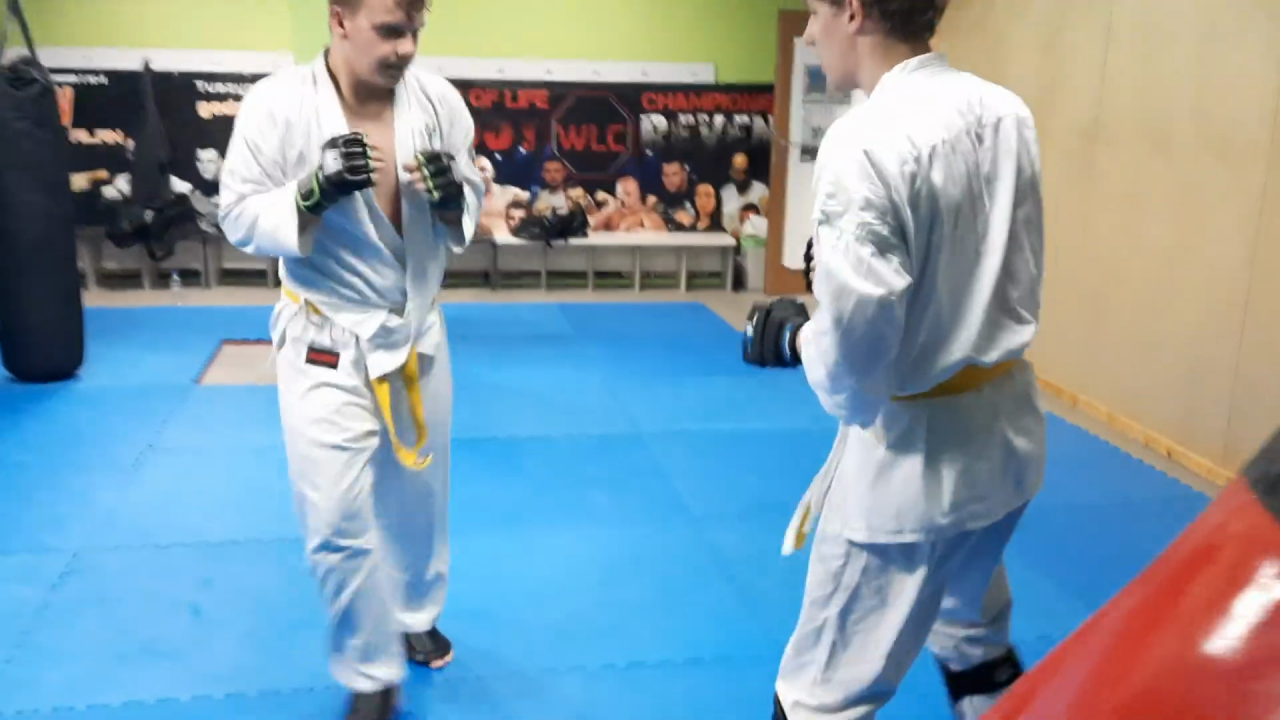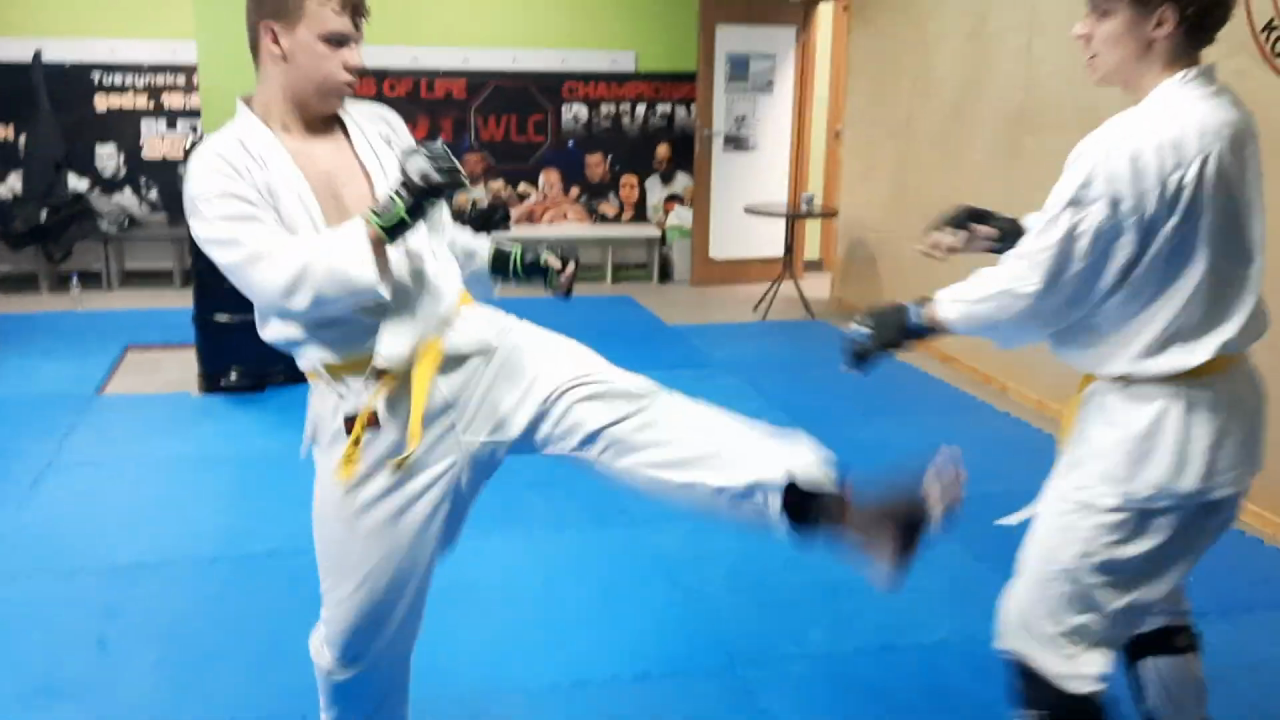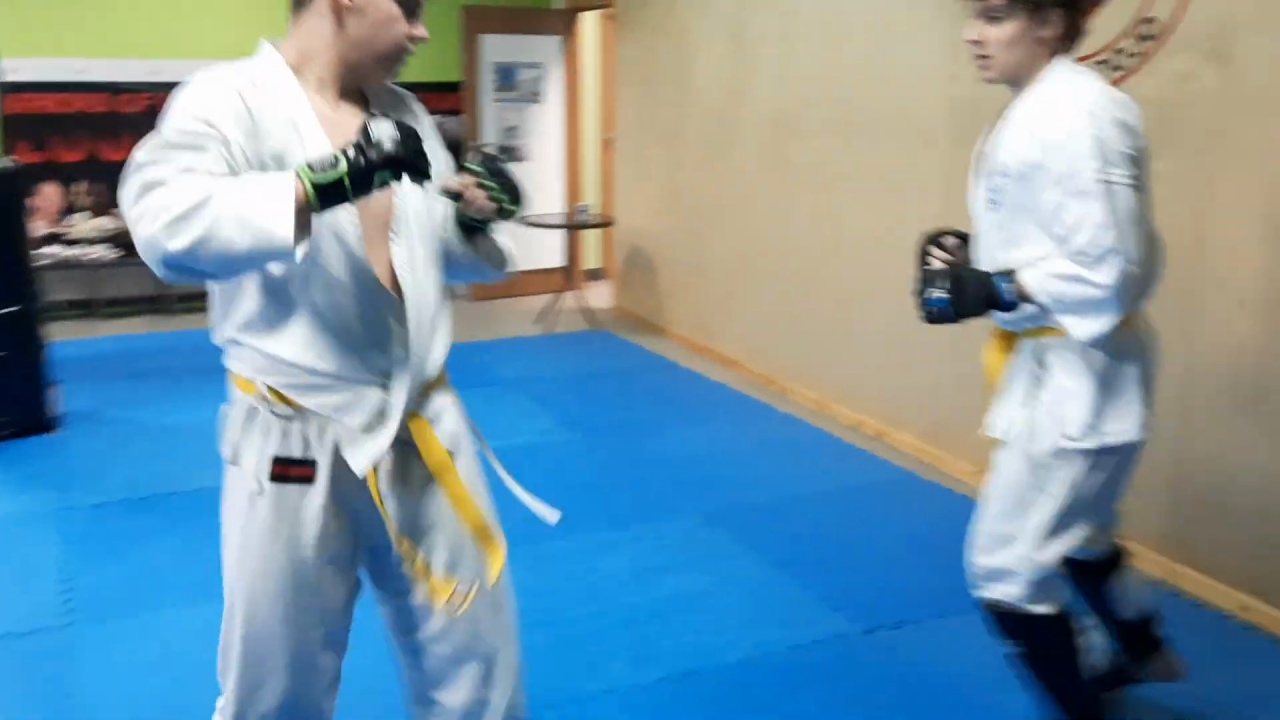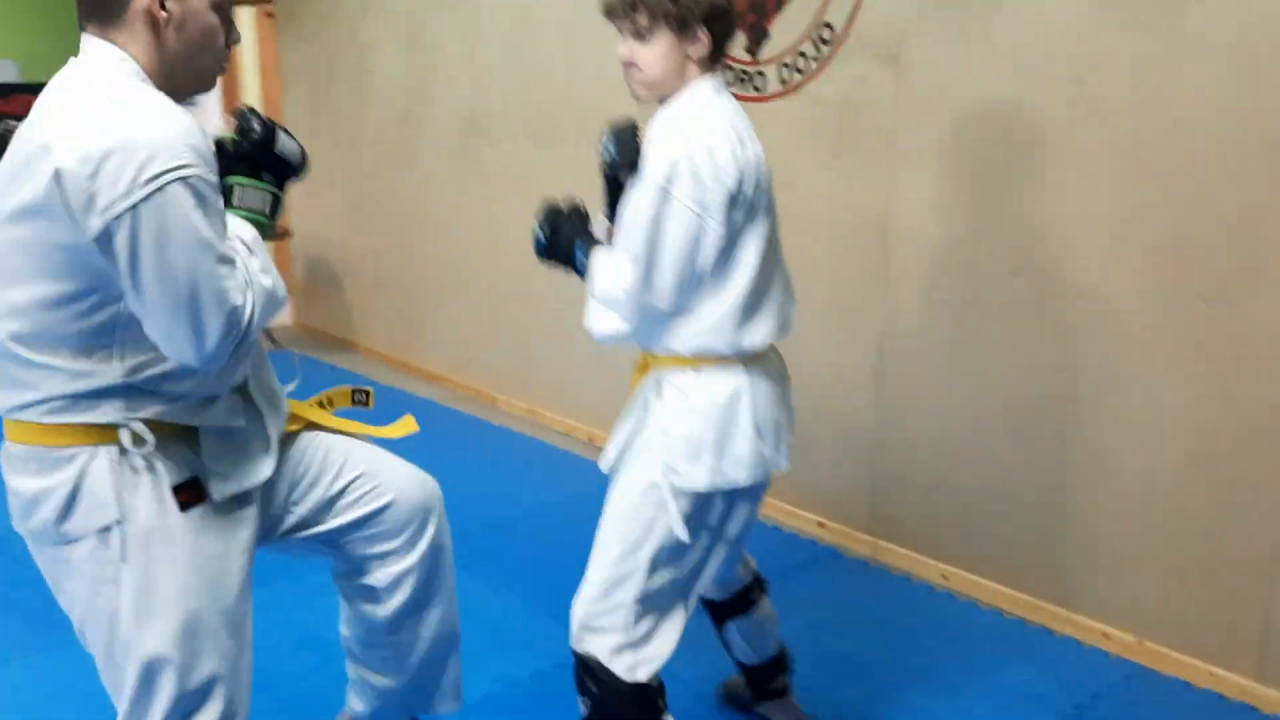
dt=0.5s
person 1, frame 1
left shoulder: (437, 100)
right shoulder: (277, 104)
left elbow: (462, 222)
right elbow: (243, 219)
left wrist: (456, 193)
right wrist: (314, 190)
left hip: (414, 331)
right hip: (324, 343)
left knee: (417, 495)
right knee: (342, 519)
left ankle: (412, 615)
person 1, frame 2
left shoulder: (380, 125)
right shoulder: (222, 165)
right elbow: (291, 282)
left wrist: (516, 260)
right wrist: (396, 216)
left hip: (472, 352)
right hip: (375, 412)
left knee: (625, 409)
right knee: (361, 619)
left ankle: (855, 519)
person 1, frame 3
left shoulder: (401, 119)
right shoulder: (227, 101)
left elbow: (464, 259)
right elbow: (171, 227)
left wrist: (475, 218)
right wrist: (334, 178)
left hip: (417, 433)
right hip: (294, 452)
person 1, frame 4
left shoulder: (95, 109)
right shoulder: (145, 141)
right elbow: (217, 336)
left wrist: (222, 191)
right wrist: (251, 199)
left hip: (194, 442)
right hip: (116, 482)
left knee: (400, 505)
person 2, frame 1
left shoulder: (866, 143)
right shoulder: (1004, 113)
left elbow: (851, 355)
left wrist: (793, 336)
left hip: (918, 446)
right hip: (1005, 425)
right knee: (970, 628)
person 2, frame 2
left shoulder: (1135, 146)
right shoulder: (1221, 117)
left elbow: (1034, 289)
left wrist: (906, 320)
right wrist: (1016, 232)
left hip: (1154, 425)
right hip: (1215, 411)
left knee: (1046, 632)
right knee: (1147, 604)
person 2, frame 3
left shoulder: (1081, 116)
right shoulder: (1041, 110)
left elbow: (1113, 268)
left wrist: (992, 292)
right wrist: (968, 252)
left hip: (1079, 373)
right hip: (1062, 364)
left knee: (1004, 566)
right knee: (1073, 529)
right ankle: (1140, 645)
person 2, frame 4
left shoulder: (686, 138)
right shoulder: (710, 128)
left elbow: (638, 296)
left wrist: (579, 250)
right wrist: (624, 196)
left hip: (707, 407)
right hip: (734, 395)
left knee: (613, 621)
right knee: (710, 557)
